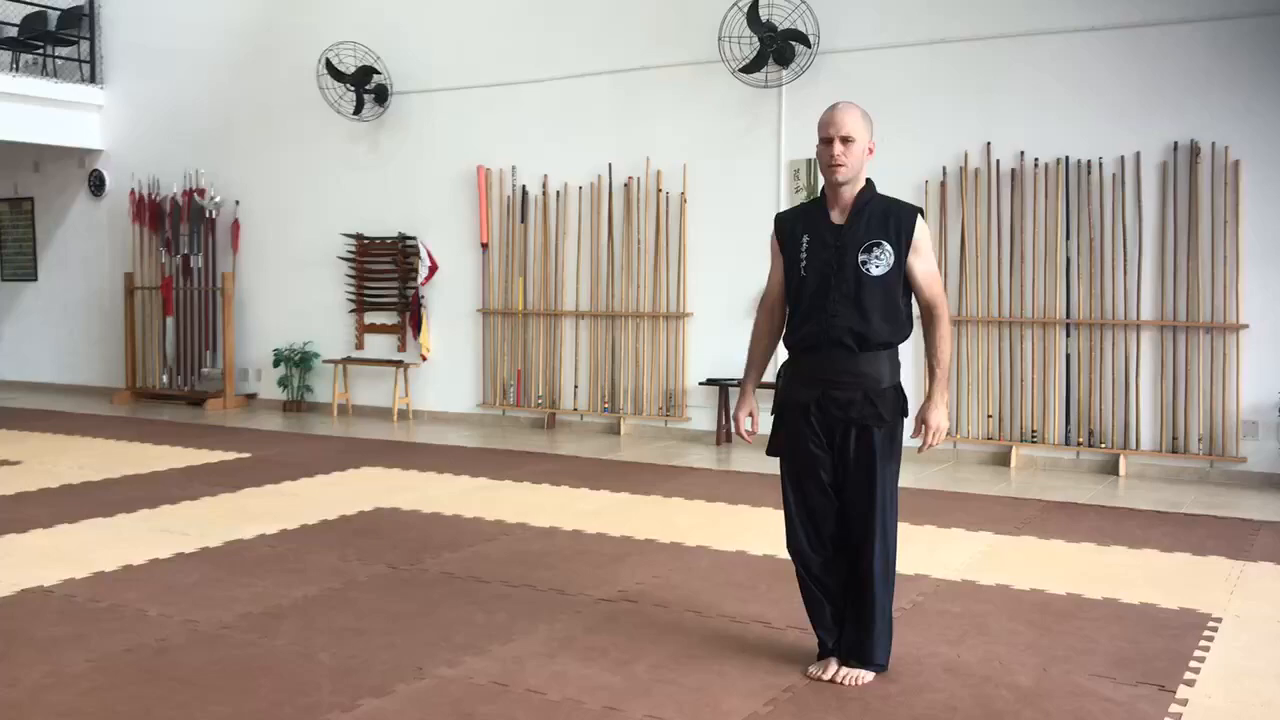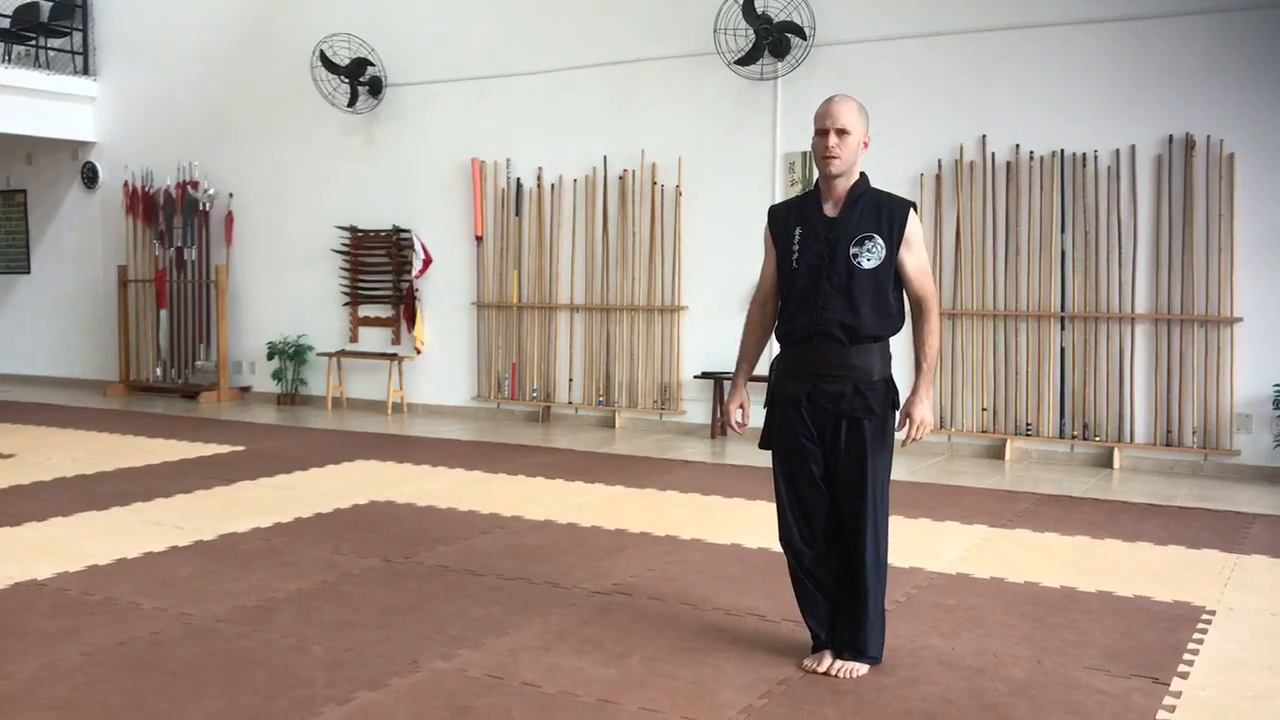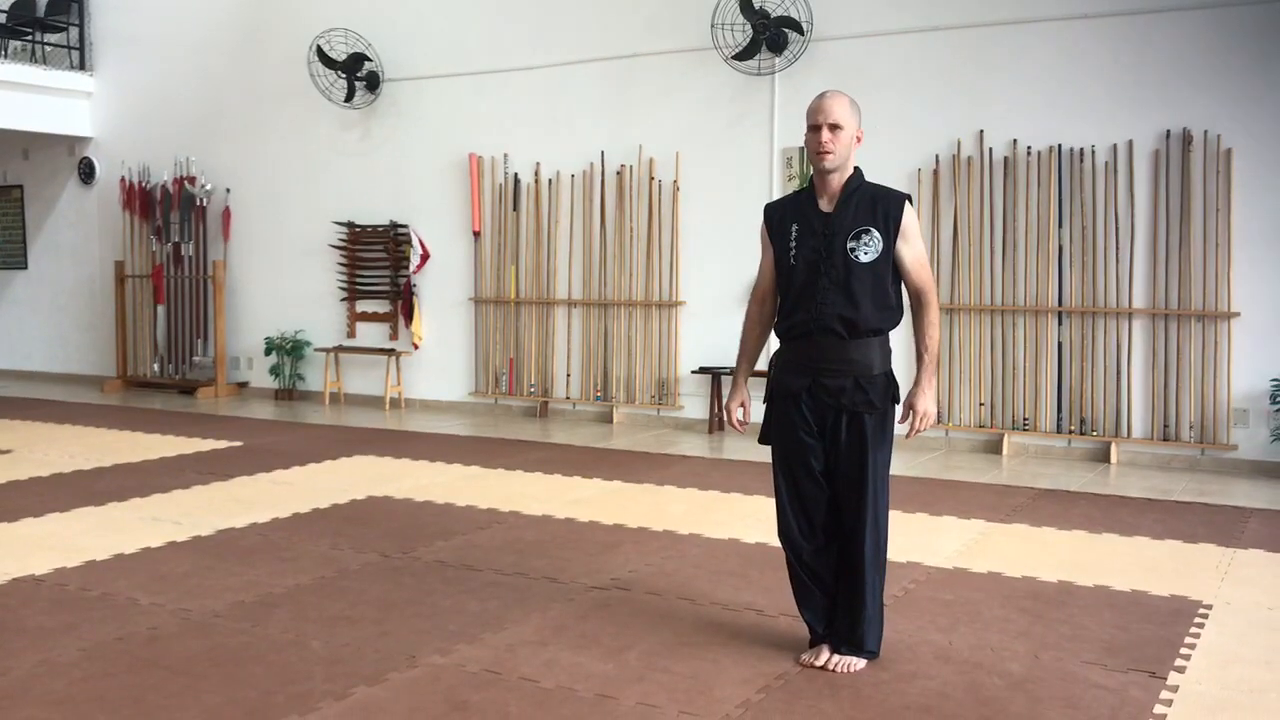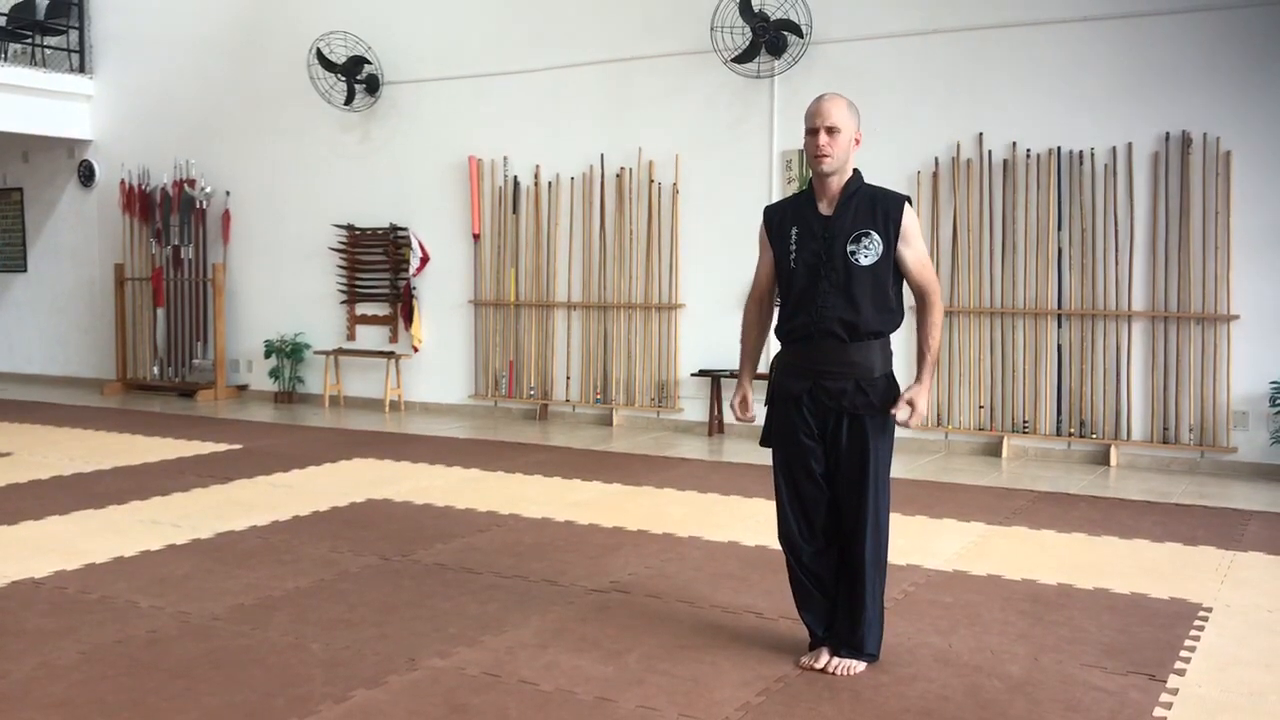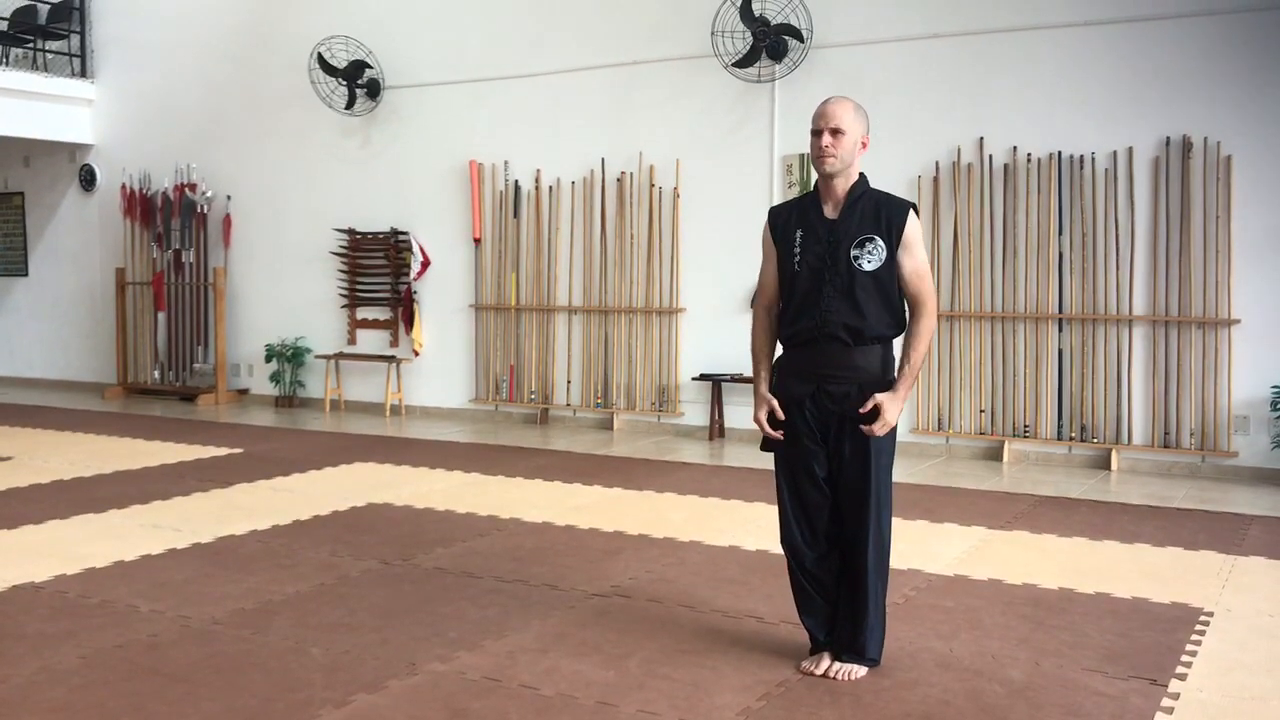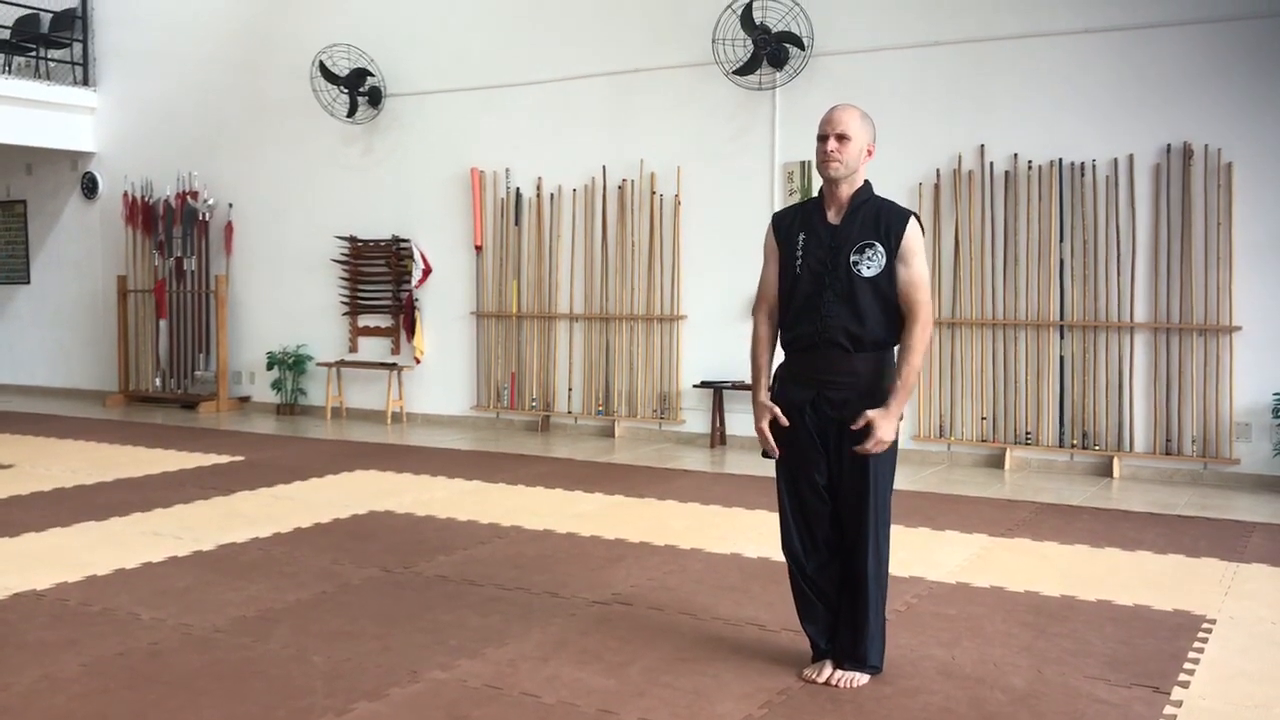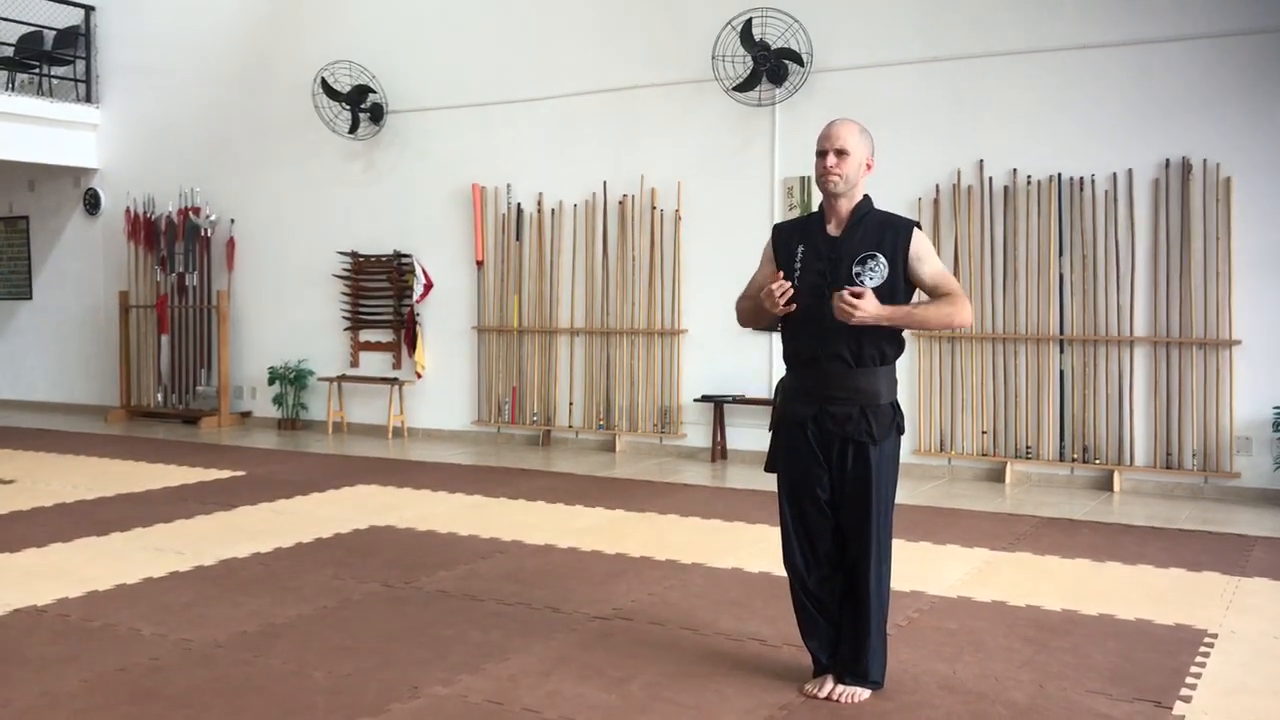
dt=0.5s
person 1, frame 1
left shoulder: (902, 223)
right shoulder: (790, 226)
left elbow: (935, 310)
right elbow: (772, 312)
left wrist: (938, 395)
right wrist: (748, 390)
left hip: (870, 391)
right hip: (803, 391)
left knee: (868, 528)
right knee: (811, 528)
left ankle: (865, 650)
right ankle: (832, 643)
person 1, frame 2
left shoulder: (896, 217)
right shoulder: (784, 220)
left elbow: (926, 305)
right elbow: (765, 305)
left wrist: (923, 391)
right wrist: (740, 382)
left hip: (862, 383)
right hip: (795, 383)
left knee: (860, 520)
right knee: (803, 521)
left ankle: (858, 643)
right ankle: (825, 636)
person 1, frame 3
left shoulder: (891, 210)
right shoulder: (780, 216)
left elbow: (924, 297)
right elbow: (763, 302)
left wrist: (926, 381)
right wrist: (740, 380)
left hip: (862, 378)
right hip: (794, 378)
left knee: (860, 514)
right knee: (802, 516)
left ankle: (856, 638)
right ankle: (823, 630)
person 1, frame 4
left shoulder: (891, 211)
right shoulder: (779, 218)
left elbow: (929, 296)
right elbow: (761, 299)
left wrist: (923, 379)
right wrist: (745, 375)
left hip: (862, 381)
right hip: (795, 381)
left knee: (859, 516)
right knee: (802, 518)
left ankle: (855, 640)
right ankle: (821, 633)
person 1, frame 5
left shoulder: (895, 217)
right shoulder: (783, 221)
left elbow: (923, 309)
right elbow: (766, 309)
left wrist: (899, 392)
right wrist: (762, 388)
left hip: (864, 388)
right hip: (797, 388)
left knee: (863, 522)
right knee: (805, 523)
left ankle: (858, 646)
right ankle: (823, 639)
person 1, frame 6
left shoulder: (897, 225)
right shoulder: (786, 225)
left elbow: (918, 319)
right elbow: (766, 312)
left wrist: (893, 407)
right wrist: (761, 394)
left hip: (865, 395)
right hip: (798, 394)
left knee: (862, 530)
right knee: (806, 531)
left ankle: (859, 653)
right ankle: (824, 646)
person 1, frame 7
left shoulder: (900, 236)
right shoulder: (787, 237)
left elbow: (959, 309)
right elbow: (744, 310)
left wrist: (880, 314)
right wrist: (765, 307)
left hip: (867, 407)
right hip: (800, 405)
left knee: (864, 543)
right knee: (807, 542)
left ankle: (861, 667)
right ankle: (826, 660)
